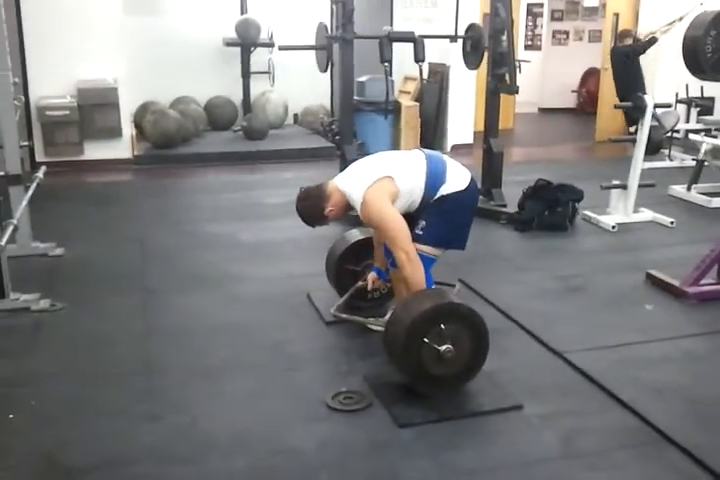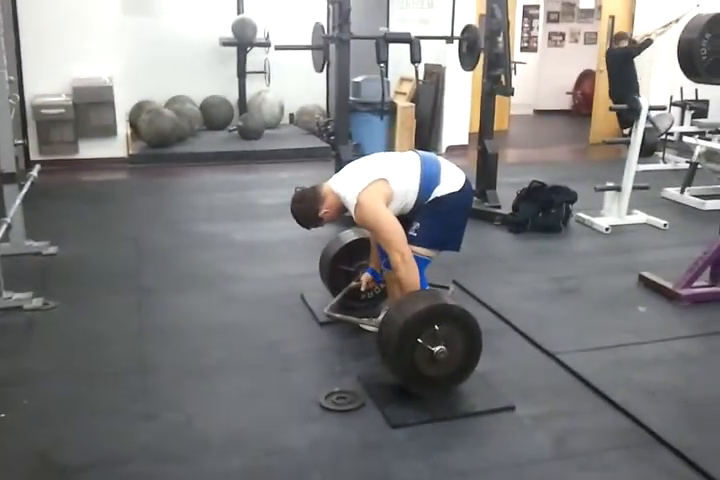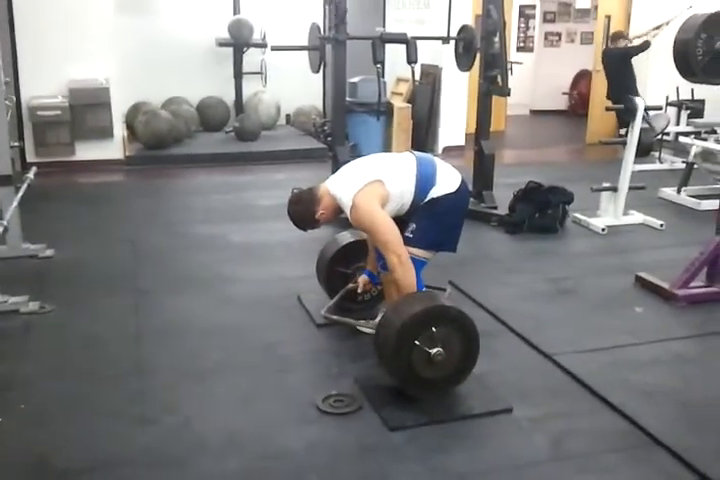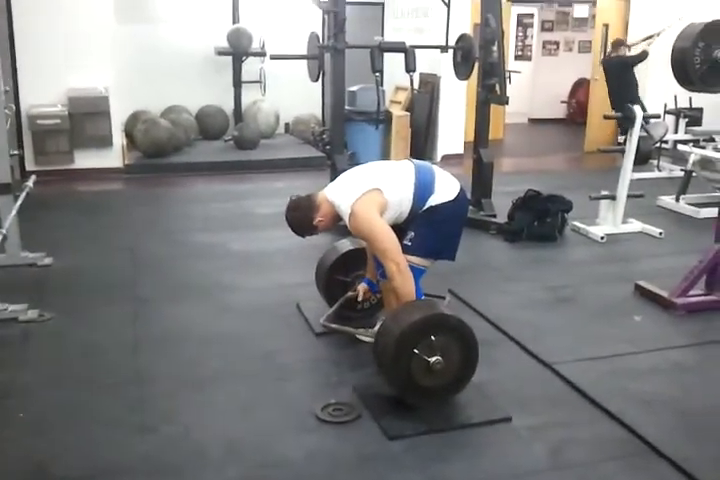
dt=0.1s
person 1, frame 1
left shoulder: (368, 201)
right shoulder: (346, 183)
left elbow: (407, 254)
right elbow: (385, 230)
right wrist: (379, 269)
left hip: (455, 191)
right hip: (432, 182)
left knee: (416, 264)
right knee: (394, 250)
person 1, frame 2
left shoulder: (364, 203)
right shoulder: (345, 182)
left elbow: (402, 256)
right elbow: (379, 228)
right wrist: (374, 269)
left hip: (450, 191)
left knee: (411, 263)
right knee: (388, 251)
person 1, frame 3
left shoulder: (360, 205)
right shoulder: (339, 184)
left elbow: (398, 257)
right elbow: (377, 232)
right wrist: (371, 272)
left hip: (446, 193)
right hip: (423, 185)
left knee: (409, 267)
right knee: (385, 250)
person 1, frame 4
left shoulder: (358, 213)
right shoulder: (338, 192)
left elbow: (397, 266)
right elbow: (376, 240)
right wrist: (370, 280)
left hip: (445, 201)
right hip: (422, 193)
left knee: (407, 275)
right knee: (384, 258)
